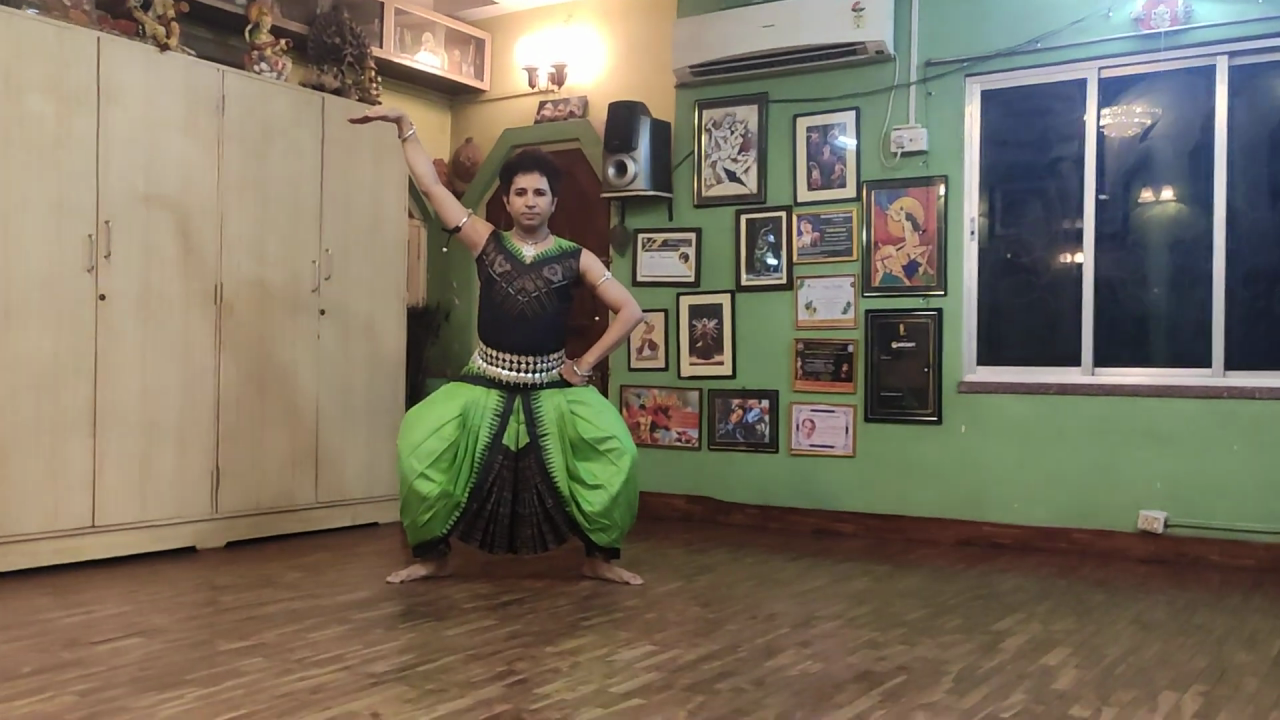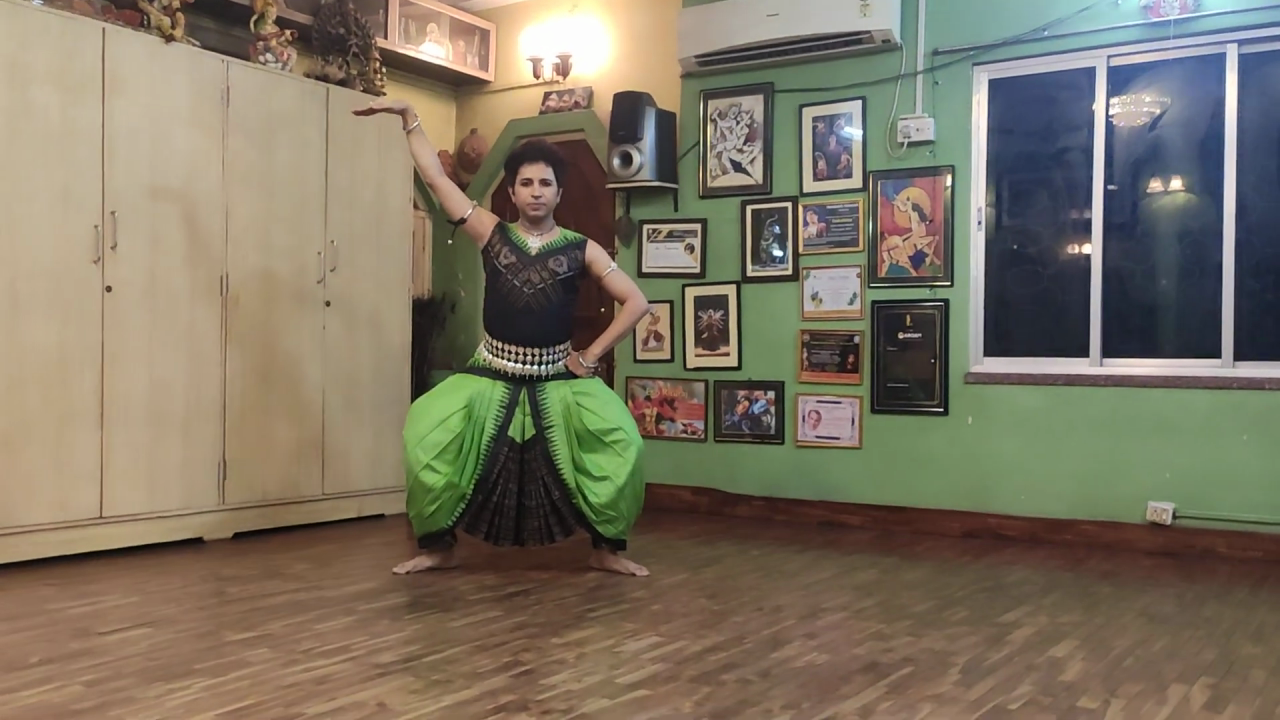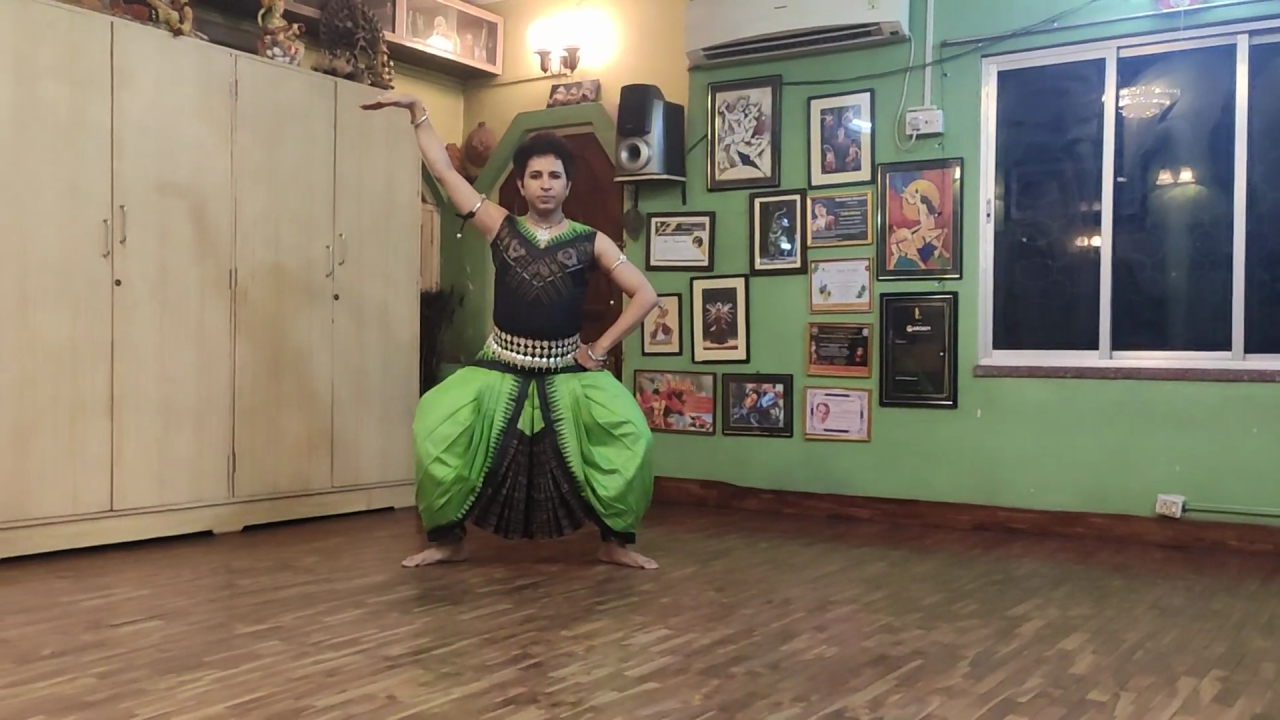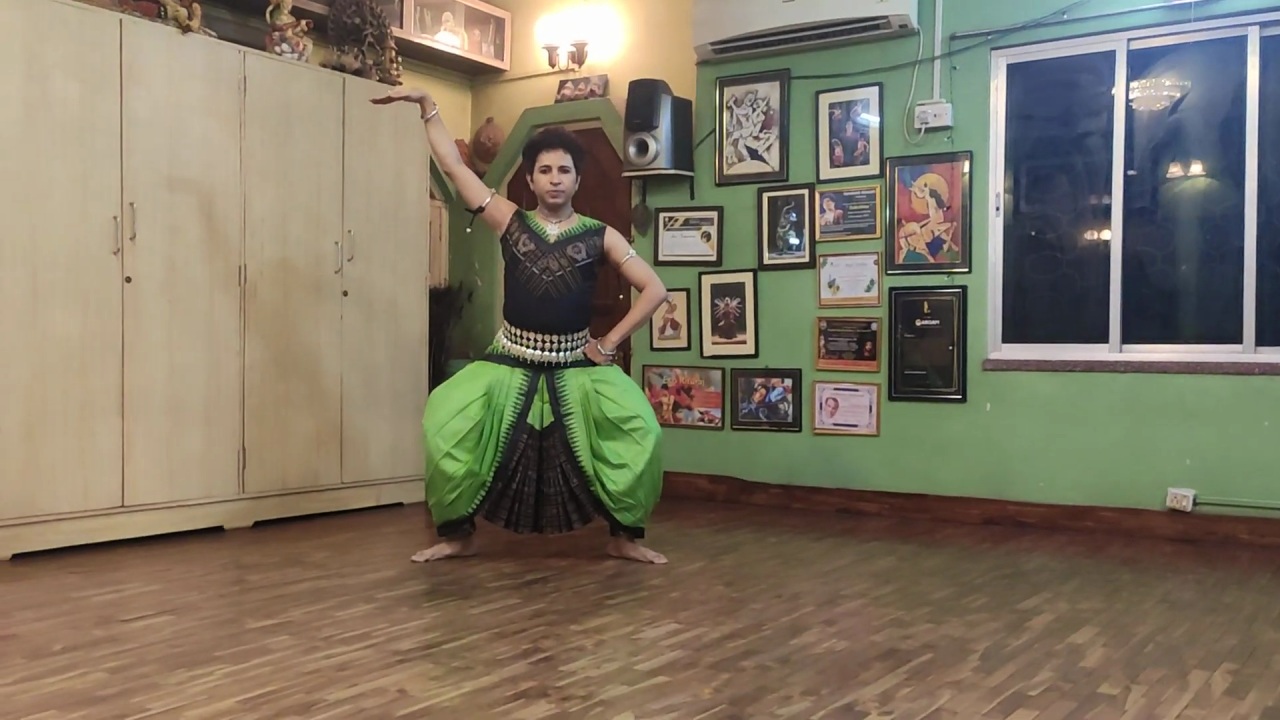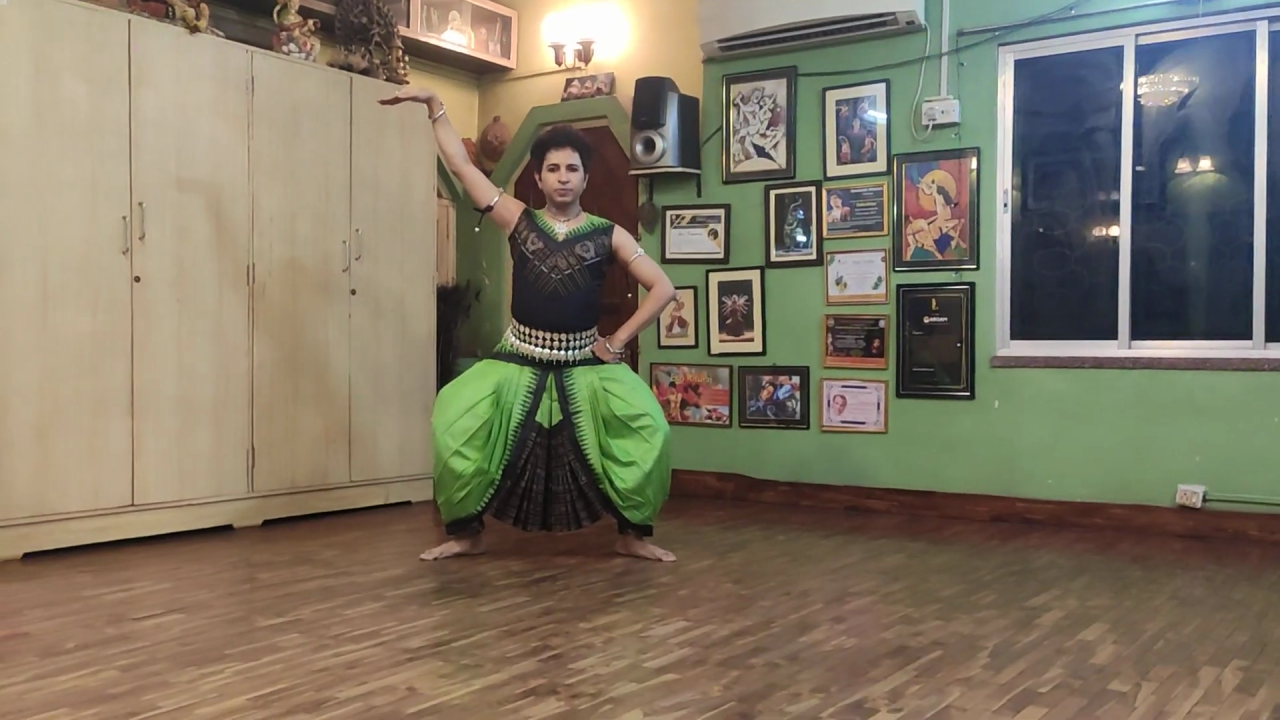
dt=0.3s
person 1, frame 1
left shoulder: (576, 258)
right shoulder: (486, 243)
left elbow: (630, 311)
right elbow: (431, 186)
left wrist: (585, 364)
right wrist: (404, 124)
left hip: (552, 386)
right hip: (486, 383)
left knee: (616, 451)
right knee: (420, 441)
left ankle: (600, 557)
right ankle: (432, 554)
person 1, frame 2
left shoulder: (581, 249)
right shoulder: (491, 234)
left elbow: (636, 302)
right elbow: (435, 177)
left wrist: (591, 355)
right wrist: (409, 116)
left hip: (558, 378)
right hip: (491, 375)
left knee: (622, 442)
right knee: (425, 434)
left ankle: (606, 548)
right ankle: (439, 545)
person 1, frame 3
left shoulder: (591, 242)
right shoulder: (501, 227)
left elbow: (645, 294)
right elbow: (444, 171)
left wrist: (601, 347)
right wrist: (417, 110)
left hip: (568, 371)
right hip: (502, 368)
left knee: (631, 436)
right knee: (435, 427)
left ankle: (615, 541)
right ankle: (448, 538)
person 1, frame 4
left shoulder: (600, 236)
right shoulder: (510, 222)
left elbow: (654, 289)
right elbow: (454, 166)
left wrist: (609, 343)
right wrist: (427, 104)
left hip: (577, 364)
right hip: (511, 362)
left knee: (640, 429)
right knee: (445, 421)
left ankle: (625, 536)
right ankle: (457, 533)
person 1, frame 5
left shoulder: (608, 235)
right shoulder: (519, 221)
left elbow: (663, 287)
right elbow: (461, 165)
left wrist: (618, 341)
right wrist: (434, 104)
left hip: (585, 364)
right hip: (519, 361)
left knee: (649, 428)
right knee: (453, 421)
left ankle: (633, 534)
right ankle: (466, 532)
